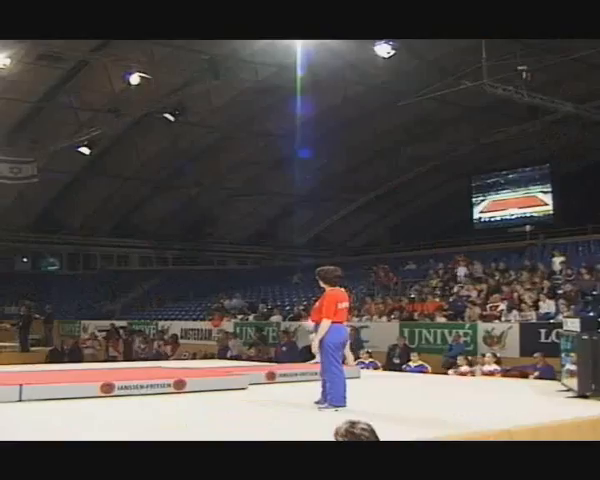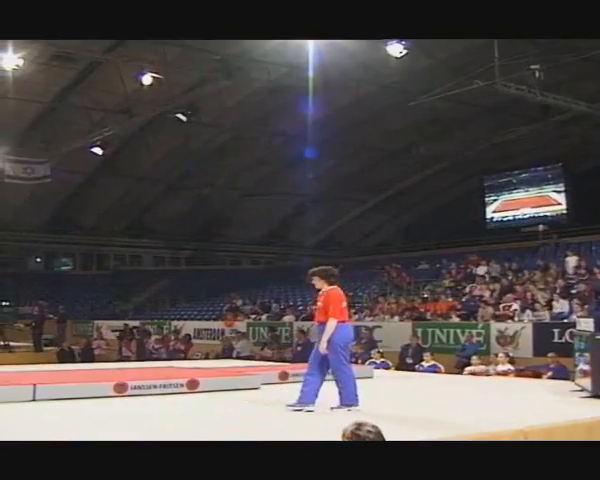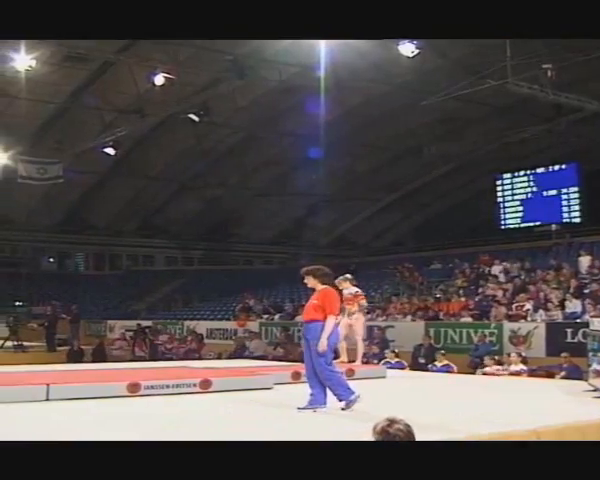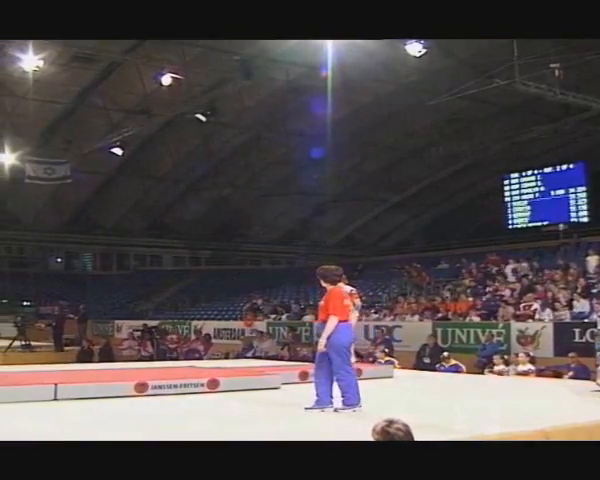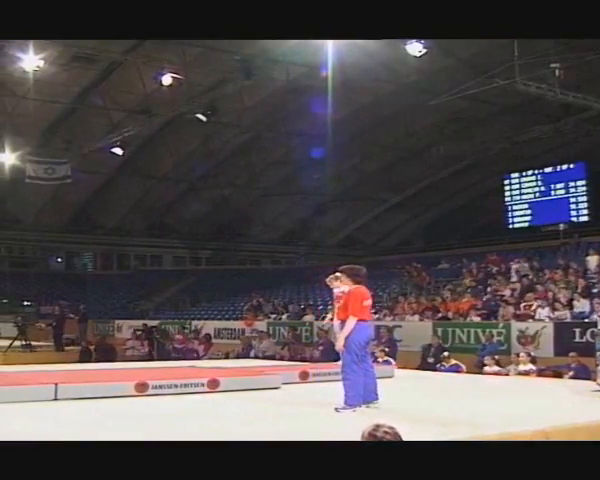
dt=1s
person 1, frame 1
left shoulder: (330, 295)
right shoulder: (342, 293)
left elbow: (327, 320)
left wrist: (316, 339)
left hip: (331, 333)
right hip: (340, 331)
left knee: (332, 368)
right knee: (330, 368)
left ankle: (336, 401)
right ankle: (327, 398)
person 1, frame 2
left shoulder: (333, 294)
right shoulder: (329, 293)
left elbow: (333, 319)
left wrist: (324, 340)
left hip: (336, 334)
right hip: (330, 334)
left knee: (341, 368)
right knee: (315, 368)
left ankle: (350, 401)
right ankle: (307, 400)
person 1, frame 3
left shoulder: (329, 293)
right shoulder: (316, 294)
left elbow: (331, 317)
left wrist: (324, 338)
right wrist: (305, 336)
left hip: (323, 332)
right hip: (310, 332)
left knee: (324, 368)
right knee: (312, 370)
left ankle: (348, 395)
right ankle: (317, 401)
person 1, frame 4
left shoulder: (335, 293)
right shoulder: (335, 292)
left elbow: (334, 318)
left wrist: (323, 337)
left hip: (337, 333)
right hip: (333, 333)
left knee: (342, 368)
right knee: (322, 368)
left ankle: (352, 402)
right ankle: (324, 401)
person 1, frame 5
left shoulder: (355, 293)
right shoulder: (363, 291)
left elbow: (353, 318)
left wrist: (341, 337)
left hip: (355, 331)
right hip: (364, 329)
left knee: (351, 367)
right knee: (365, 365)
left ankle: (352, 402)
right ankle: (370, 398)
